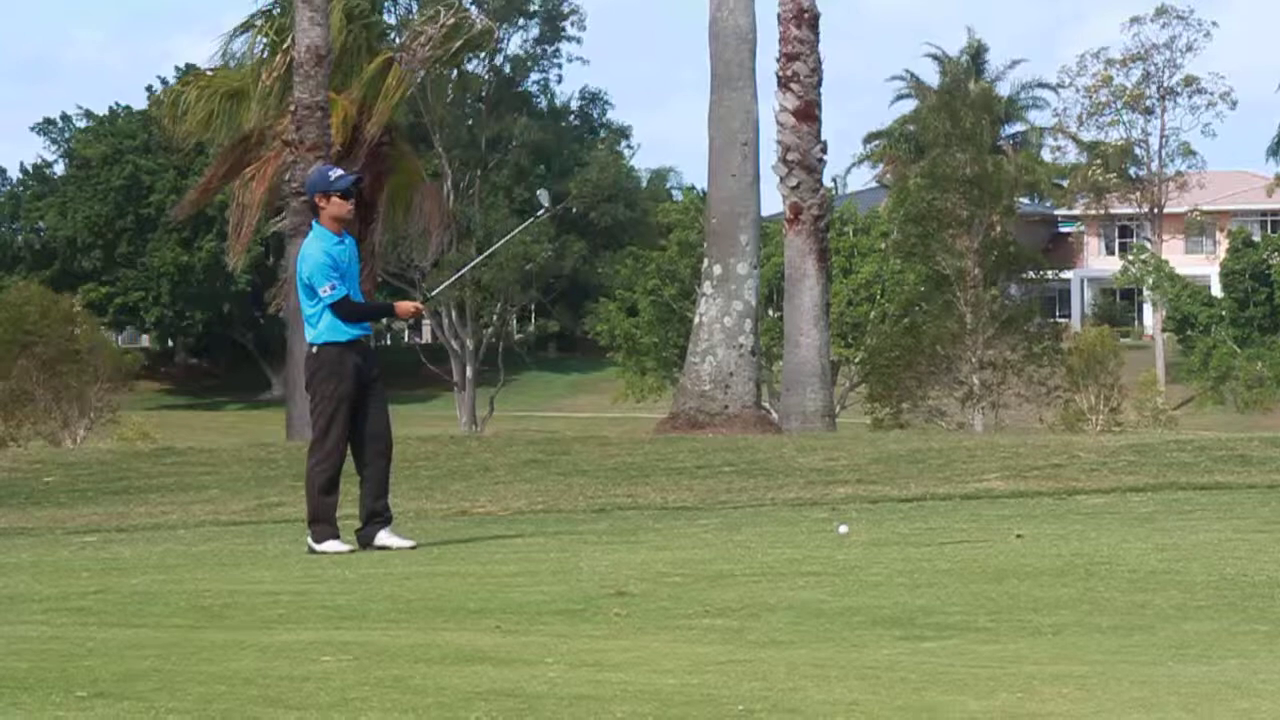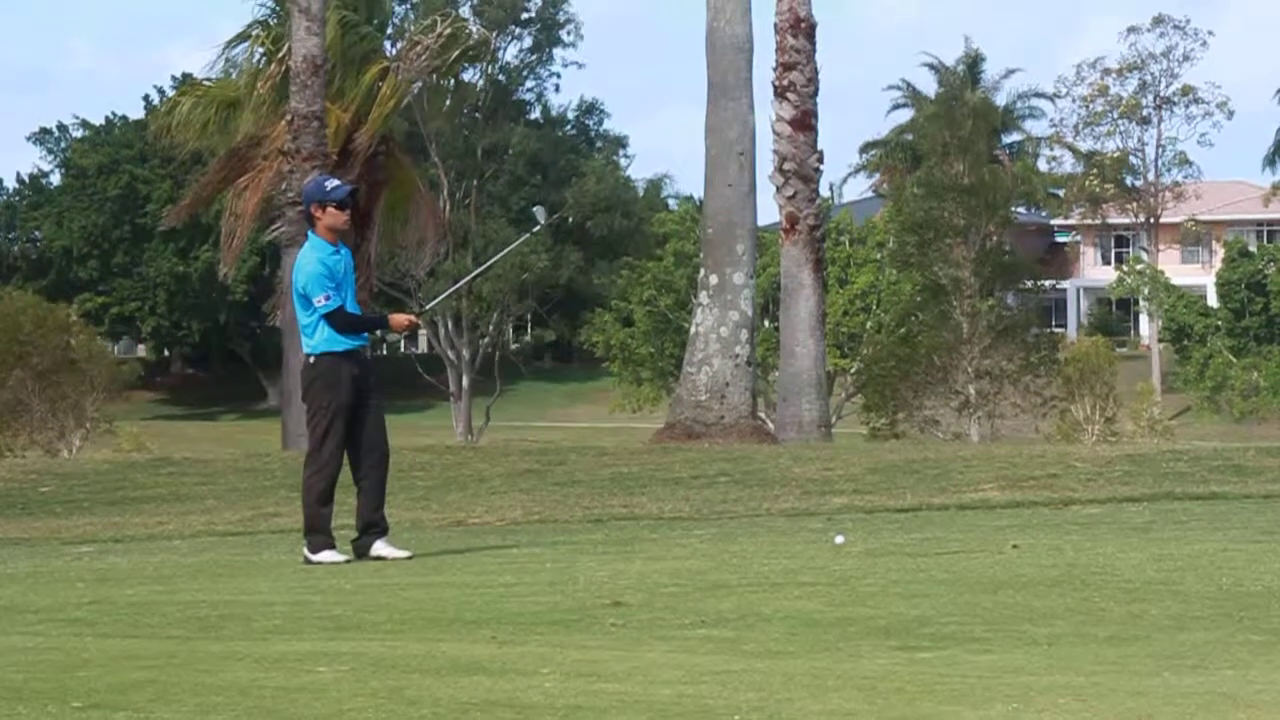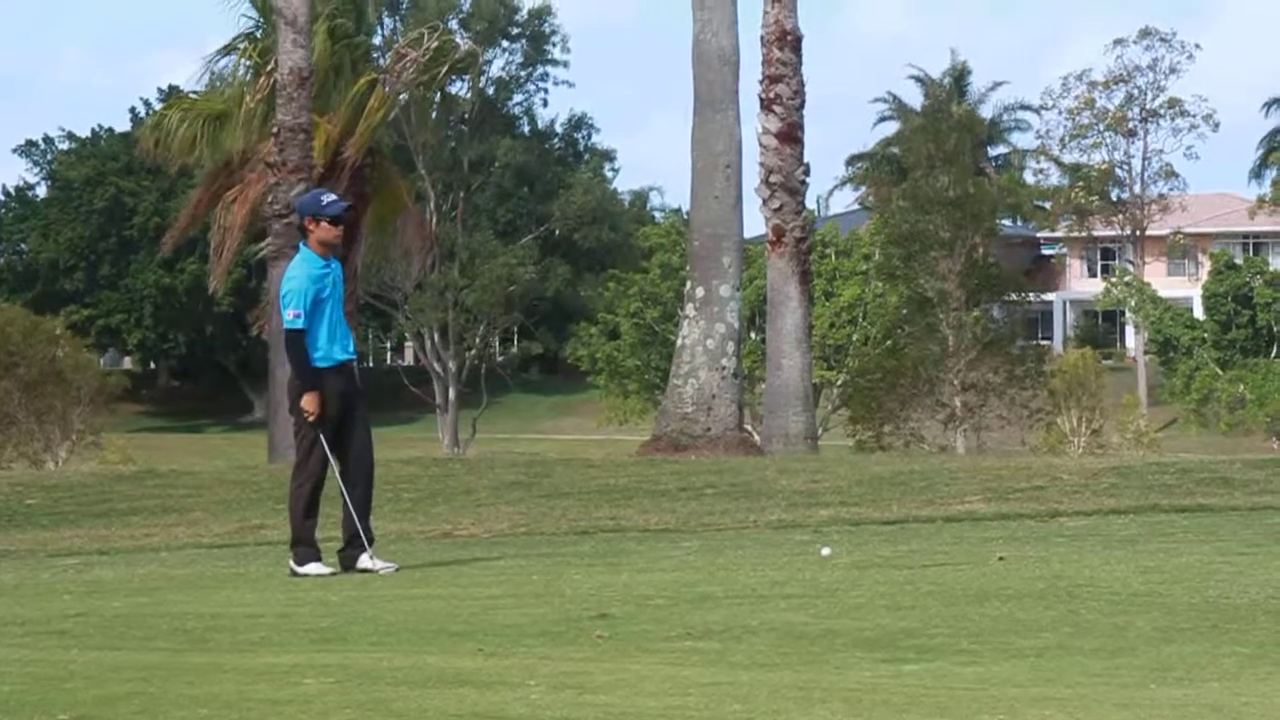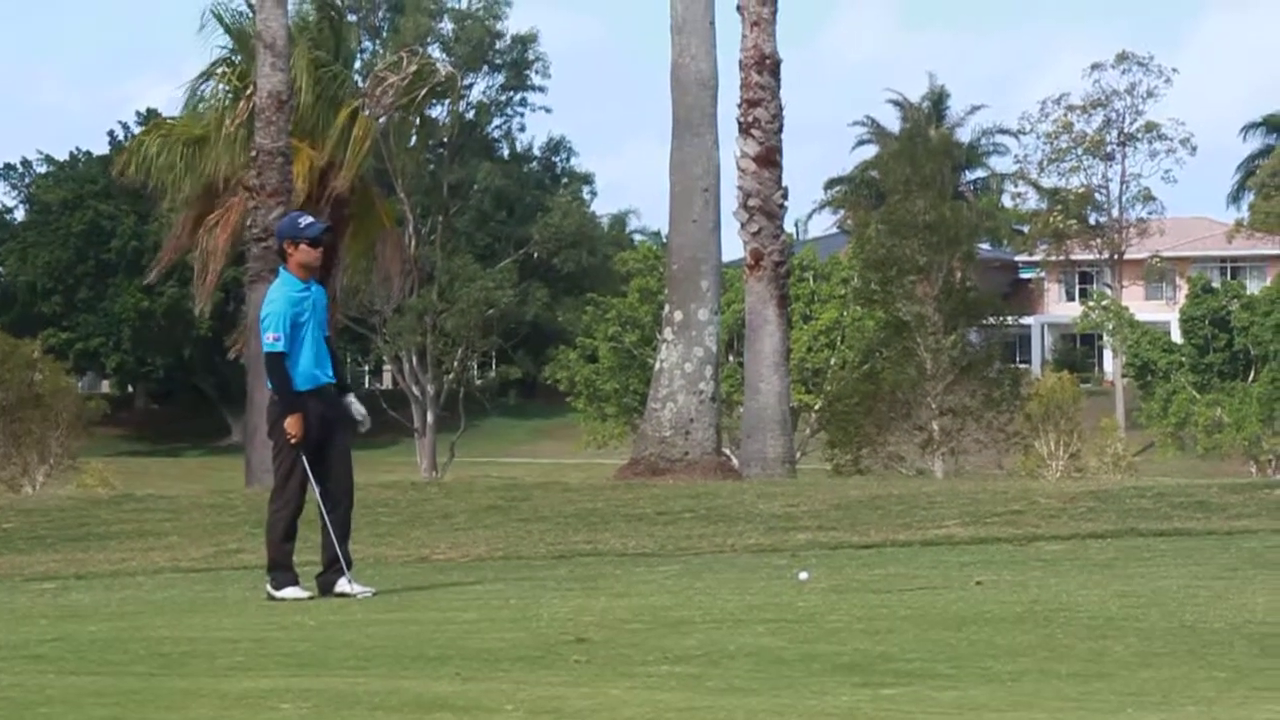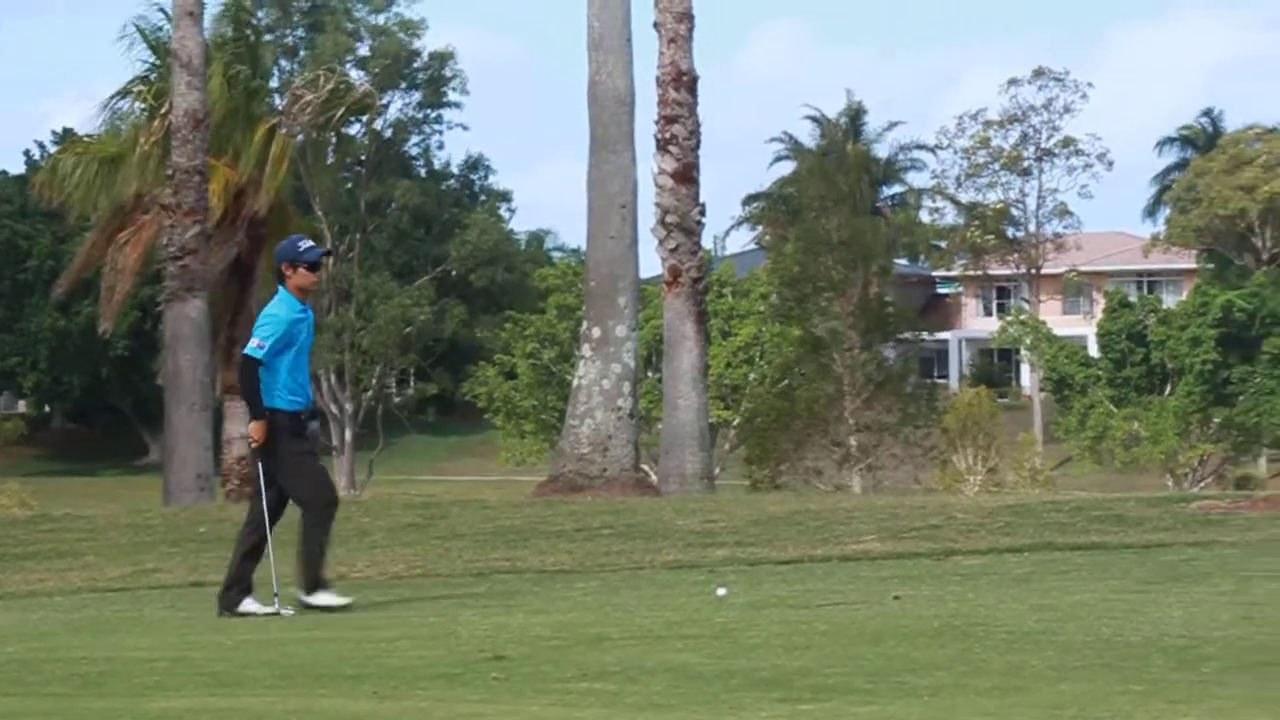
dt=1s
person 1, frame 1
left shoulder: (348, 242)
right shoulder: (317, 252)
right elbow: (344, 308)
left wrist: (389, 311)
right wrist: (392, 309)
left hip: (360, 351)
right hip: (331, 357)
left knee: (376, 442)
right knee: (329, 447)
left ankle: (375, 526)
right ankle: (321, 532)
person 1, frame 2
left shoulder: (343, 253)
right shoulder: (312, 263)
right elbow: (338, 319)
left wrist: (383, 325)
right wrist: (386, 322)
left hip: (357, 361)
right hip: (327, 367)
left knee: (373, 451)
right knee: (325, 457)
left ankle: (371, 536)
right ankle: (317, 543)
person 1, frame 3
left shoulder: (334, 266)
right shoulder: (301, 275)
right elbow: (293, 338)
right wrist: (308, 389)
left hip: (344, 375)
right hip: (316, 380)
left knee: (360, 464)
right knee: (311, 469)
left ankle: (356, 549)
right ankle: (303, 554)
person 1, frame 4
left shoulder: (317, 292)
right shoulder: (281, 298)
right elbow: (274, 361)
left wrist: (346, 395)
right wrist: (291, 412)
left hip: (325, 399)
right hip: (295, 404)
left knee: (340, 489)
right knee: (289, 495)
left ankle: (334, 575)
right ankle: (280, 579)
person 1, frame 5
left shoulder: (304, 312)
right shoulder: (280, 315)
right elbow: (248, 365)
left wrist: (308, 416)
right wrist: (257, 417)
left hip: (292, 422)
right hip: (276, 423)
left knee: (266, 511)
right knee: (321, 499)
left ankle: (235, 594)
right ankle: (311, 585)
